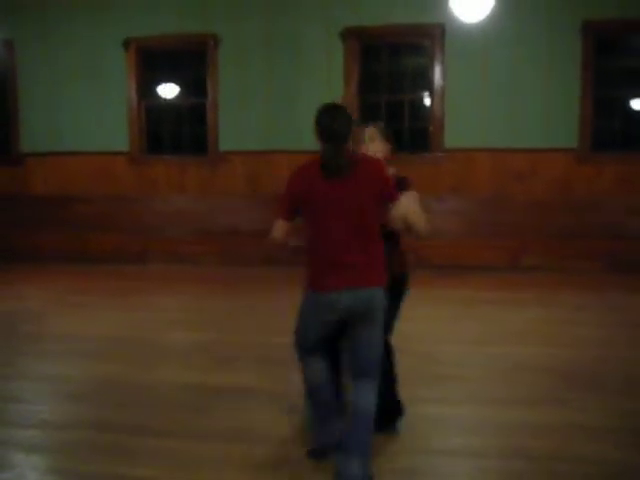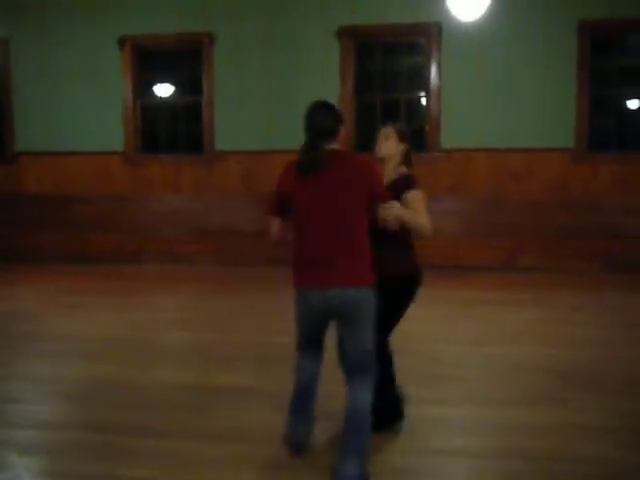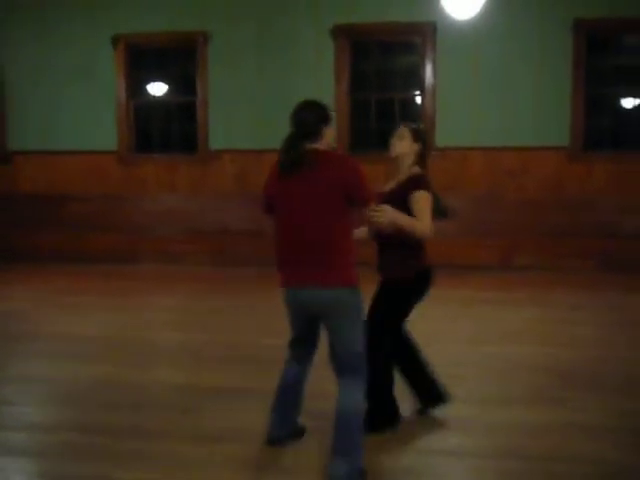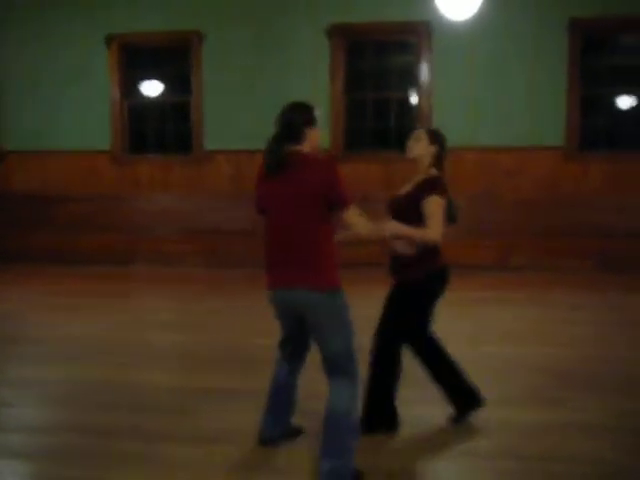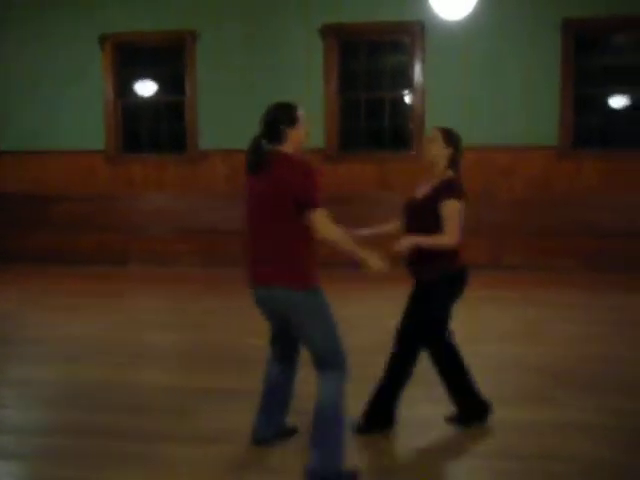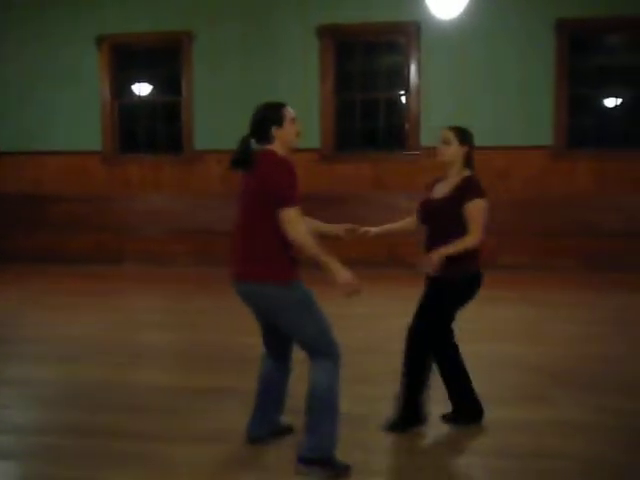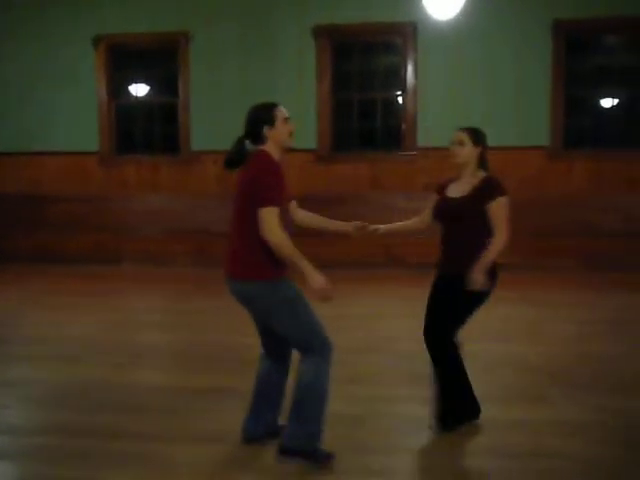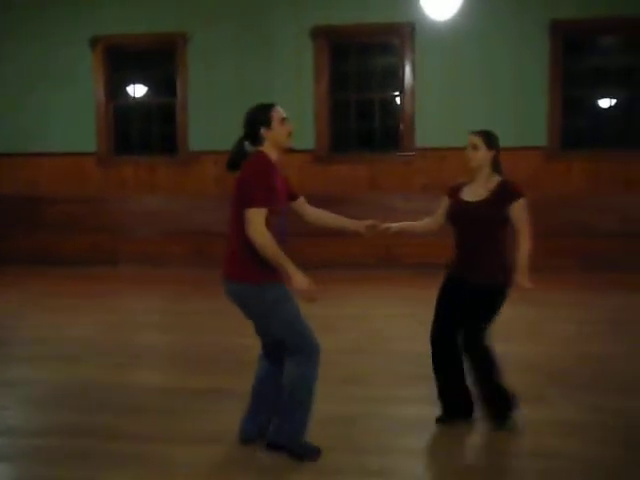
dt=0.1s
person 1, frame 1
left shoulder: (304, 176)
right shoulder: (374, 169)
left elbow: (278, 234)
right elbow: (400, 216)
left wrist: (305, 232)
left hip: (325, 290)
right hip: (370, 288)
left knee: (310, 350)
right knee: (364, 376)
left ankle: (329, 432)
person 1, frame 2
left shoulder: (291, 173)
right shoulder: (362, 167)
left elbow: (276, 231)
right elbow: (389, 217)
left hip: (311, 287)
right hip: (357, 288)
left knee: (309, 350)
right knee: (360, 375)
left ankle: (298, 432)
person 1, frame 3
left shoulder: (278, 173)
right shoulder: (342, 166)
left hip: (295, 286)
right hip: (336, 286)
left knee: (300, 349)
right knee: (351, 374)
left ankle: (281, 426)
person 1, frame 4
left shoulder: (268, 173)
right shoulder: (322, 169)
right elbow: (356, 225)
right wrist: (388, 236)
left hip: (280, 287)
right hip: (318, 287)
left knee: (291, 352)
right knee: (342, 374)
left ankle: (274, 427)
person 1, frame 5
left shoulder: (261, 172)
right shoulder: (298, 169)
right elbow: (323, 229)
left wrist: (337, 233)
right wrist: (367, 257)
left hip: (263, 284)
right hip: (293, 284)
left knee: (284, 350)
right knee: (332, 365)
left ankle: (268, 426)
person 1, frame 6
left shoulder: (255, 168)
right shoulder: (280, 167)
right elbow: (293, 229)
left wrist: (335, 229)
right wrist: (335, 268)
left hip: (248, 280)
right hip: (275, 280)
left knee: (278, 347)
right knee: (325, 354)
left ankle: (263, 425)
person 1, frame 7
left shoulder: (260, 167)
right shoulder: (266, 167)
left elbow: (297, 214)
right elbow: (270, 229)
left wrist: (343, 227)
right wrist: (309, 272)
left hip: (249, 277)
right hip: (262, 278)
left knee: (277, 349)
right knee: (317, 348)
left ankle: (258, 425)
right ankle: (300, 439)
person 1, frame 8
left shoulder: (265, 169)
right shoulder: (261, 169)
left elbow: (309, 212)
right elbow: (256, 230)
left wrist: (355, 225)
right wrist: (293, 272)
left hip: (250, 278)
right hip: (255, 281)
left knee: (277, 350)
right knee: (305, 351)
left ankle: (256, 425)
right ankle: (285, 434)
person 2, frame 1
left shoulder: (398, 184)
left elbow: (421, 227)
left wrist: (408, 215)
left hip: (389, 275)
right knee: (334, 334)
left ankle: (388, 410)
person 2, frame 2
left shoulder: (406, 182)
left elbow: (424, 229)
left wrist: (402, 213)
left hip: (398, 275)
right hip: (377, 272)
left knee: (372, 337)
right knee: (371, 334)
left ankle: (386, 412)
right ankle: (387, 403)
person 2, frame 3
left shoulder: (417, 182)
right shoulder: (399, 180)
left elbow: (424, 229)
left wrist: (394, 216)
right wrist: (361, 231)
left hip: (406, 276)
right hip: (401, 273)
left knee: (376, 337)
right knee: (390, 333)
left ankle: (382, 414)
right ankle: (429, 393)
person 2, frame 4
left shoulder: (432, 185)
right shoulder: (416, 183)
left elbow: (434, 235)
right elbow: (404, 224)
left wrist: (398, 230)
left hip: (421, 277)
right hip: (416, 275)
left knee: (387, 339)
right knee: (418, 336)
left ankle: (378, 416)
right ankle: (465, 397)
person 2, frame 5
left shoulder: (449, 188)
right shoulder: (429, 185)
left elbow: (450, 238)
right elbow: (408, 223)
left wrist: (413, 241)
right wrist: (369, 232)
left hip: (440, 277)
right hip: (433, 276)
left knee: (407, 340)
right knee: (435, 338)
left ankle: (380, 417)
right ankle: (473, 407)
person 2, frame 6
left shoulder: (471, 187)
right shoulder: (439, 186)
left elbow: (475, 236)
right elbow: (416, 220)
left wrist: (442, 253)
right wrist: (378, 230)
left hip: (460, 276)
right hip: (444, 276)
left knee: (420, 336)
right knee: (437, 338)
left ankle: (410, 412)
right ankle: (467, 408)
person 2, frame 7
left shoulder: (490, 187)
right shoulder: (447, 186)
left elbow: (501, 235)
right elbow: (422, 220)
left wrist: (481, 267)
right wrist: (386, 228)
left hip: (474, 276)
right hip: (448, 272)
left knee: (440, 333)
right knee: (434, 333)
left ankle: (458, 408)
right ankle: (463, 406)
person 2, frame 8
left shoulder: (507, 190)
right shoulder: (458, 190)
left elbow: (523, 235)
right elbow: (434, 222)
left wrist: (521, 271)
right wrist: (399, 227)
left hip: (489, 279)
right hip: (459, 276)
left knee: (472, 339)
right knee: (441, 336)
left ankle: (501, 403)
right ankle: (456, 407)
